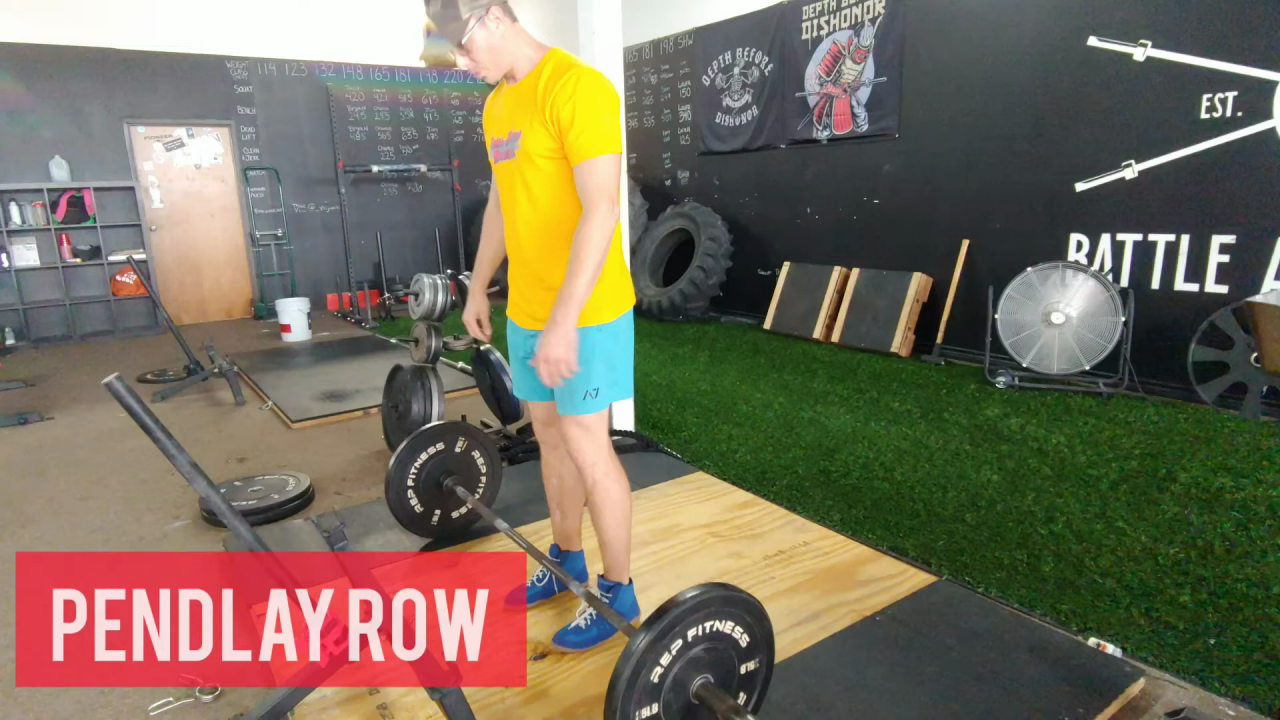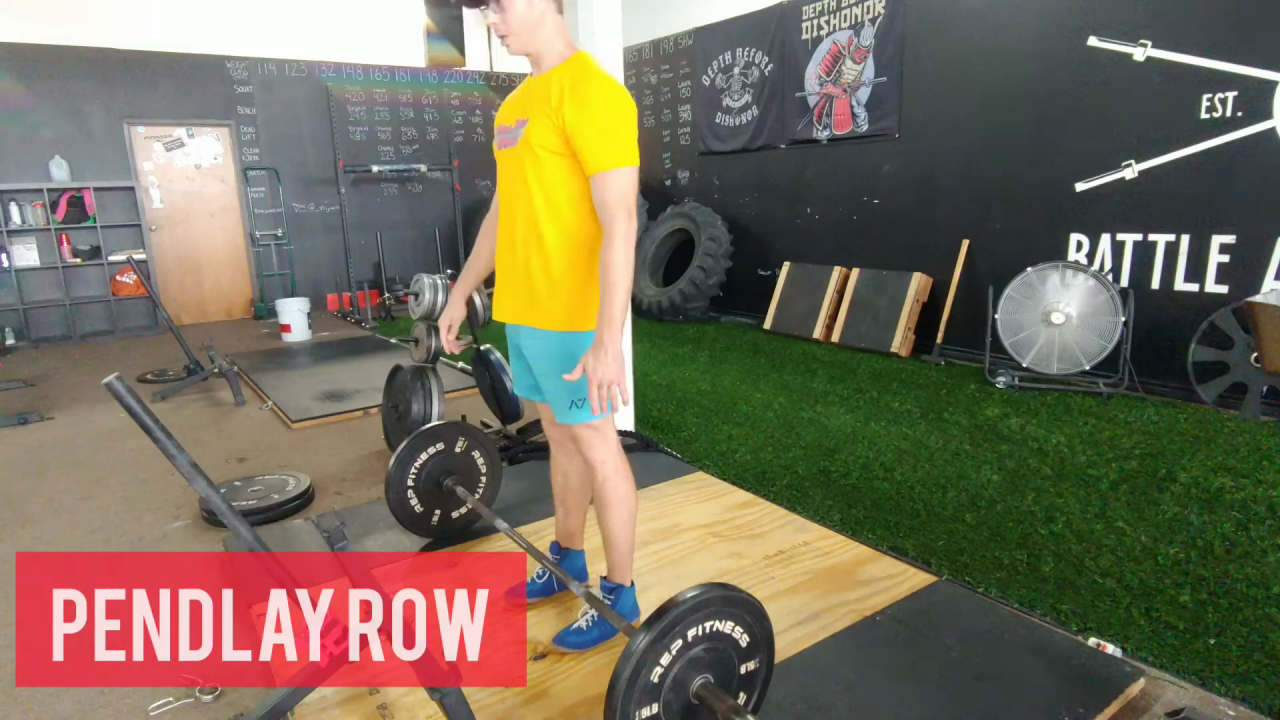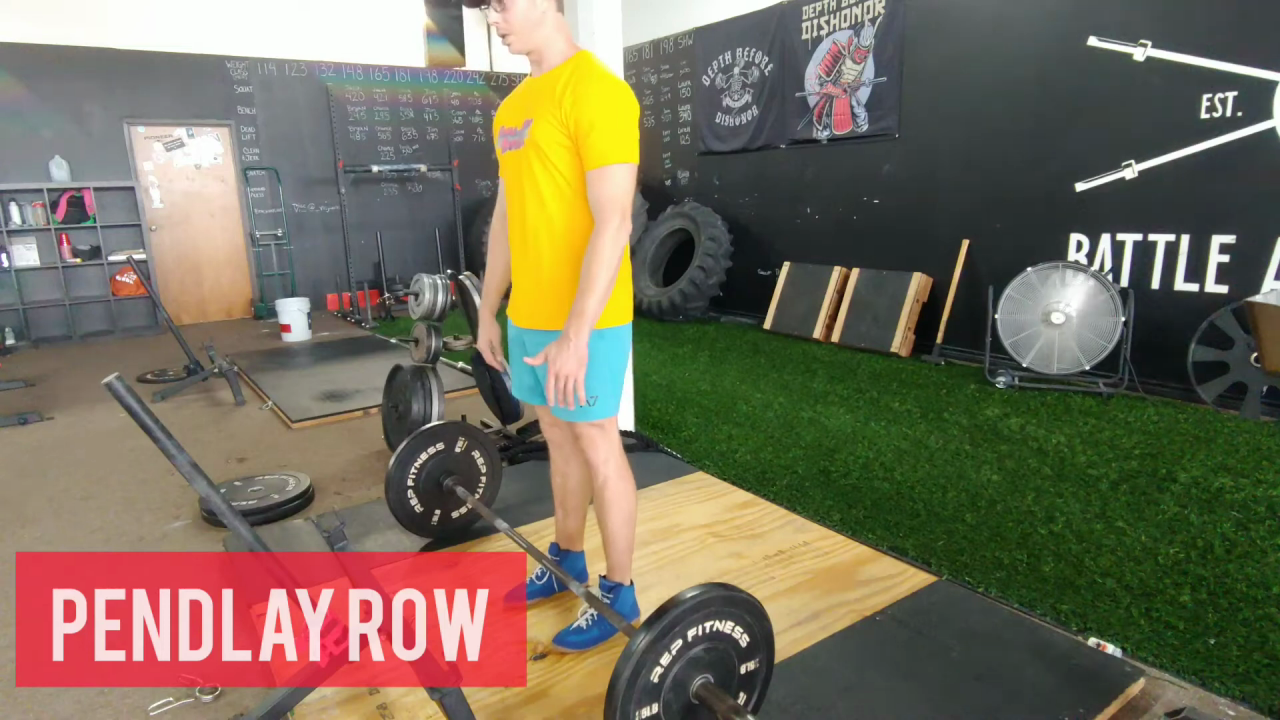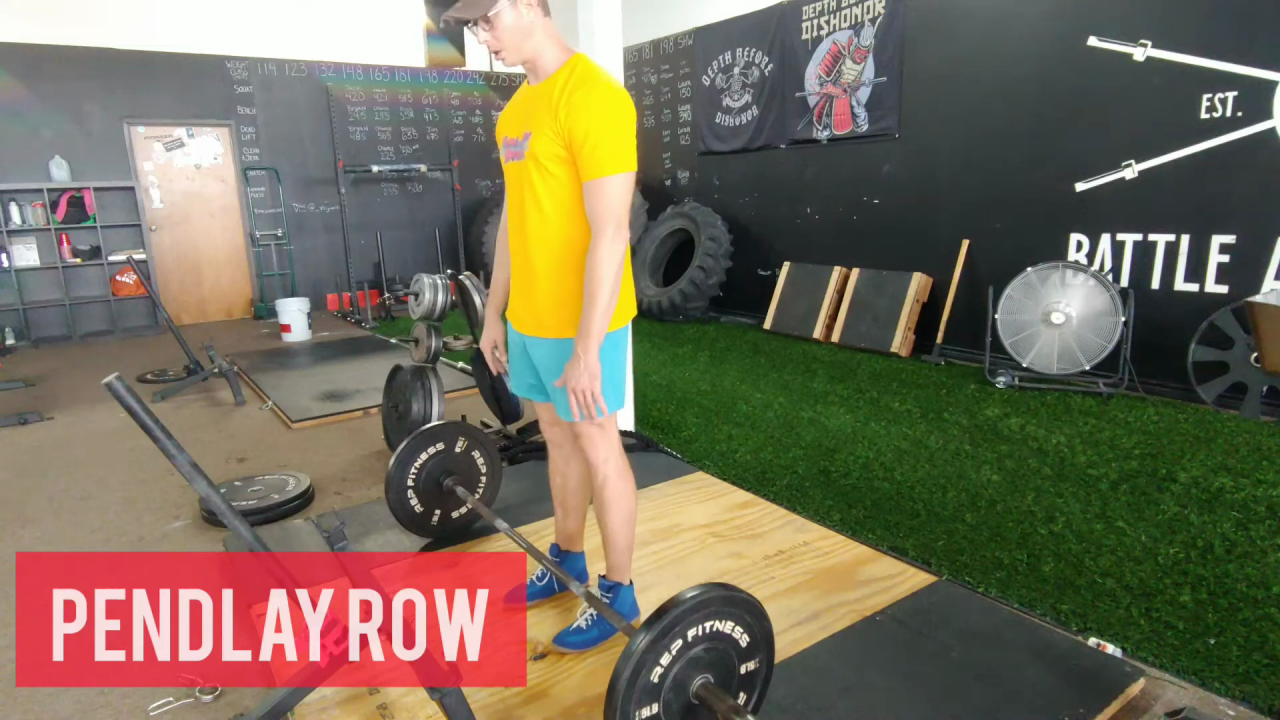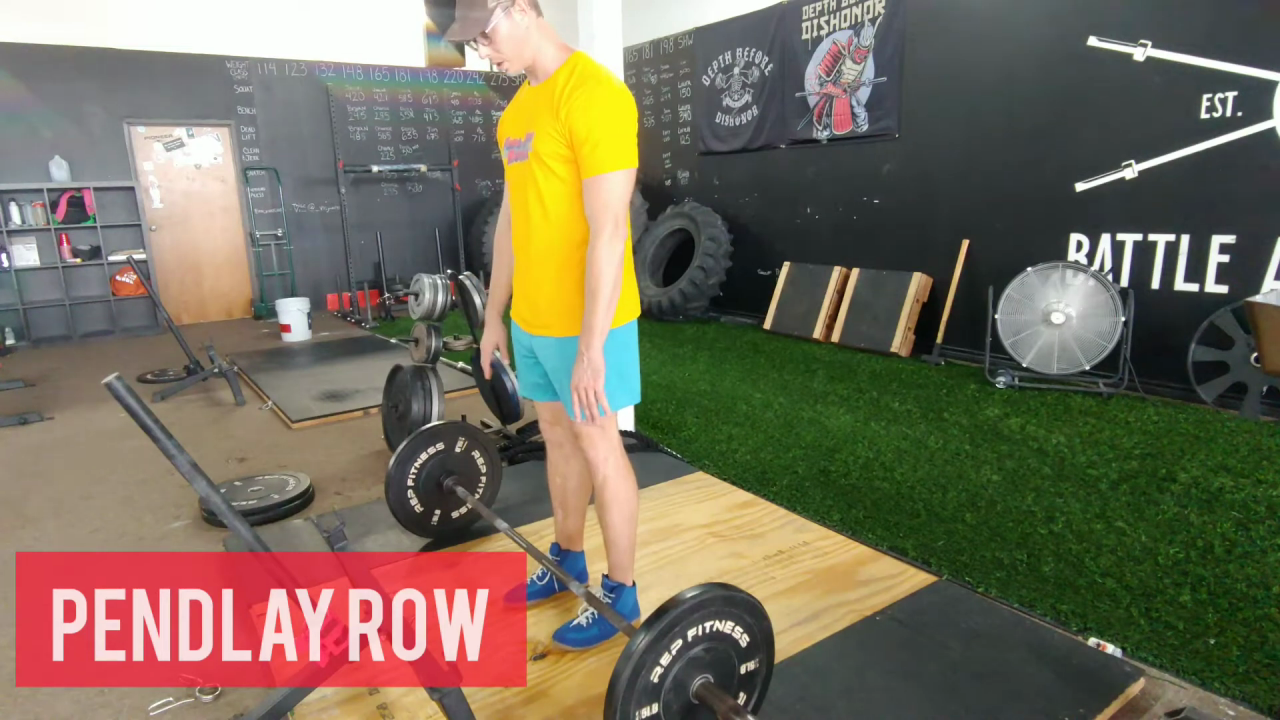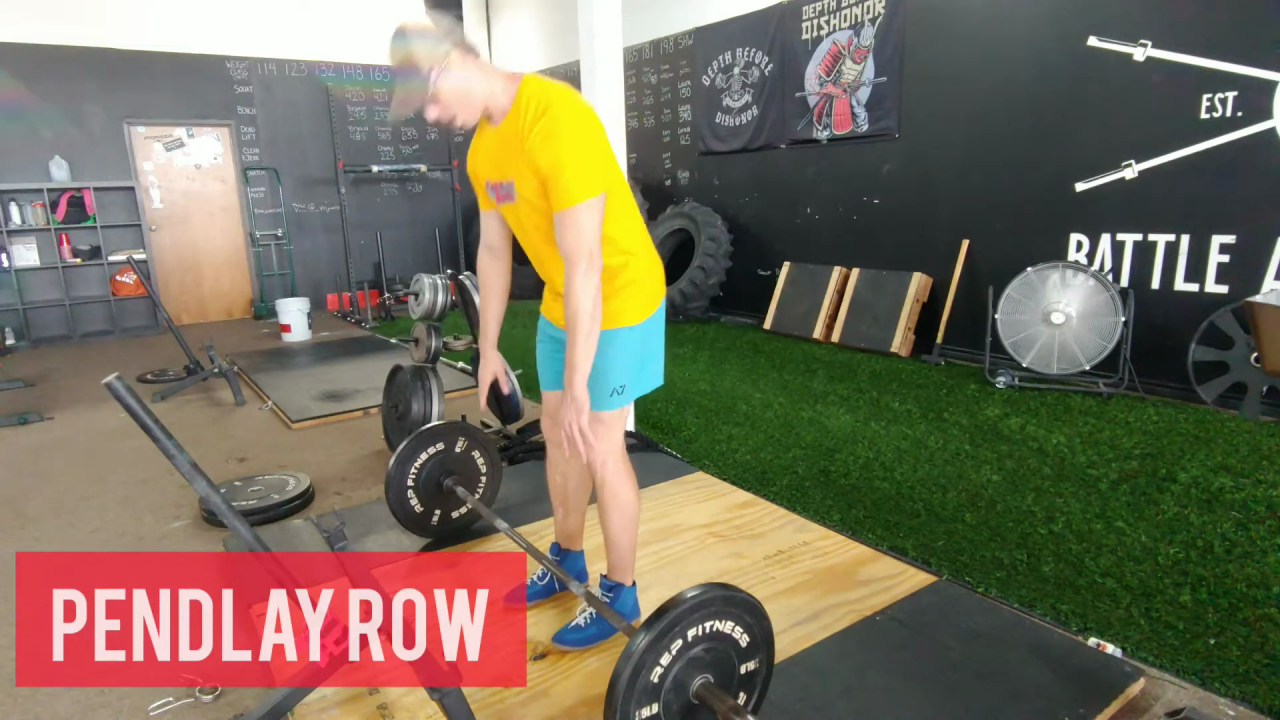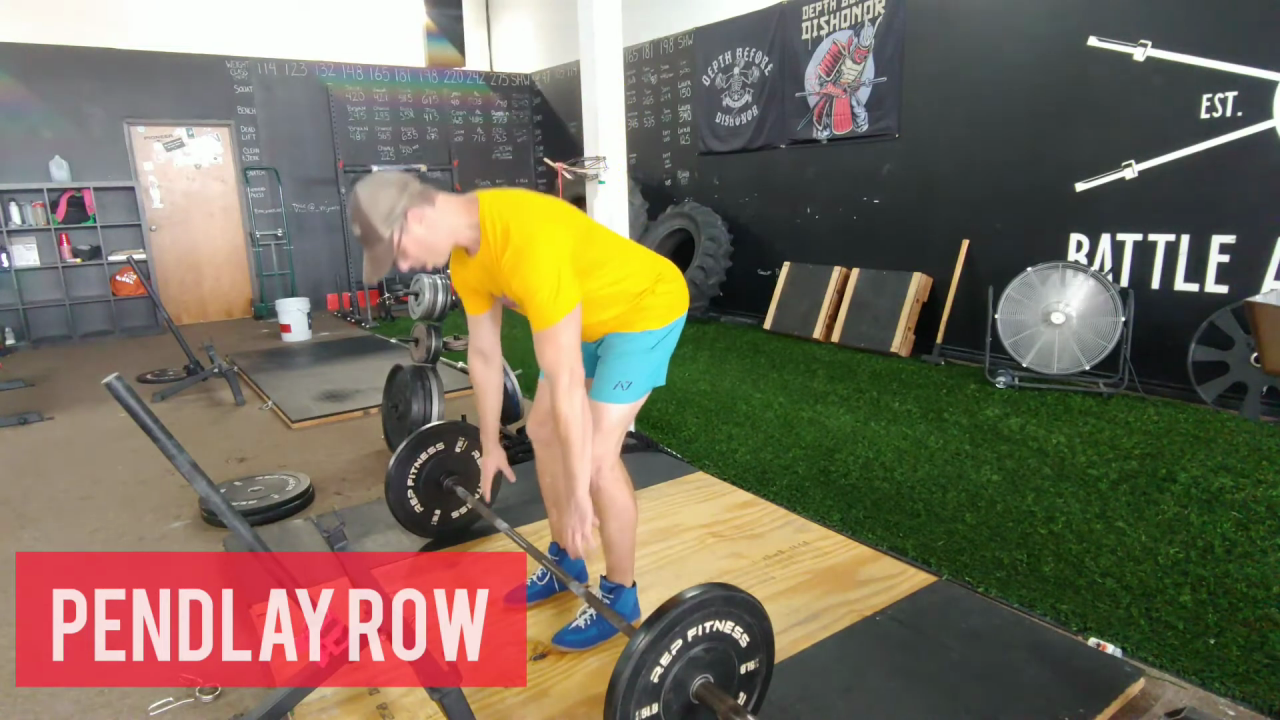
dt=0.4s
person 1, frame 1
left shoulder: (576, 88)
right shoulder: (498, 104)
left elbow: (601, 211)
left wrist: (565, 321)
right wrist: (479, 285)
left hip: (584, 311)
right hip: (528, 308)
left knee: (585, 441)
right knee: (550, 433)
left ankle: (618, 591)
right ankle: (566, 560)
person 1, frame 2
left shoulder: (593, 94)
right shoulder: (520, 100)
left elbow: (619, 226)
left wrist: (608, 341)
right wrist: (462, 292)
left hip: (574, 316)
right hip: (526, 309)
left knee: (594, 444)
right knee: (560, 436)
left ankle: (619, 593)
right ankle: (567, 559)
person 1, frame 3
left shoulder: (596, 92)
right shoulder: (514, 104)
left elbow: (613, 224)
left wrist: (576, 334)
right wrist: (489, 310)
left hip: (583, 318)
right hip: (529, 313)
left knee: (595, 445)
right knee: (558, 438)
left ankle: (618, 593)
right ankle: (567, 558)
person 1, frame 4
left shoulder: (594, 98)
right shoulder: (517, 108)
left elbow: (610, 234)
left wrist: (588, 347)
right wrist: (494, 312)
left hip: (579, 320)
right hip: (530, 315)
left knee: (597, 445)
right knee: (559, 437)
left ankle: (618, 592)
right ankle: (567, 561)
person 1, frame 5
left shoulder: (595, 96)
right shoulder: (517, 109)
left elbow: (606, 232)
left wrist: (592, 346)
right wrist: (494, 315)
left hip: (587, 320)
right hip: (534, 316)
left knee: (597, 447)
right knee: (558, 436)
left ankle: (620, 594)
right ankle: (567, 561)
person 1, frame 6
left shoulder: (559, 123)
right shoulder: (485, 147)
left elbow: (584, 265)
right elbow: (493, 250)
left wrist: (578, 386)
right wrist: (487, 346)
left hip: (621, 300)
right hip: (561, 305)
left knee: (597, 443)
right knee: (556, 431)
left ankle: (620, 595)
right ankle: (566, 562)
person 1, frame 7
left shoulder: (528, 246)
right shoulder: (465, 256)
left elbow: (566, 383)
right elbow: (483, 354)
left wrist: (579, 497)
right wrist: (490, 442)
left hip: (647, 307)
right hip: (595, 309)
left knee: (595, 453)
right knee: (542, 429)
left ankle: (620, 597)
right ankle: (565, 564)
